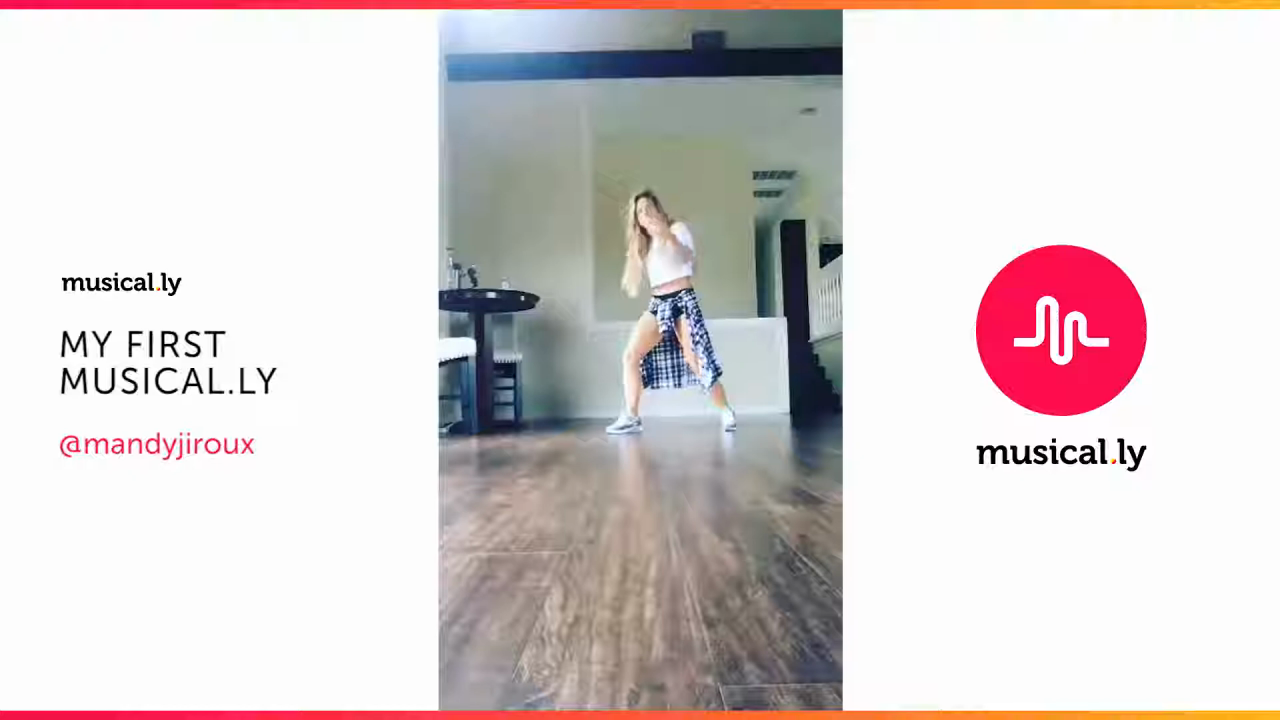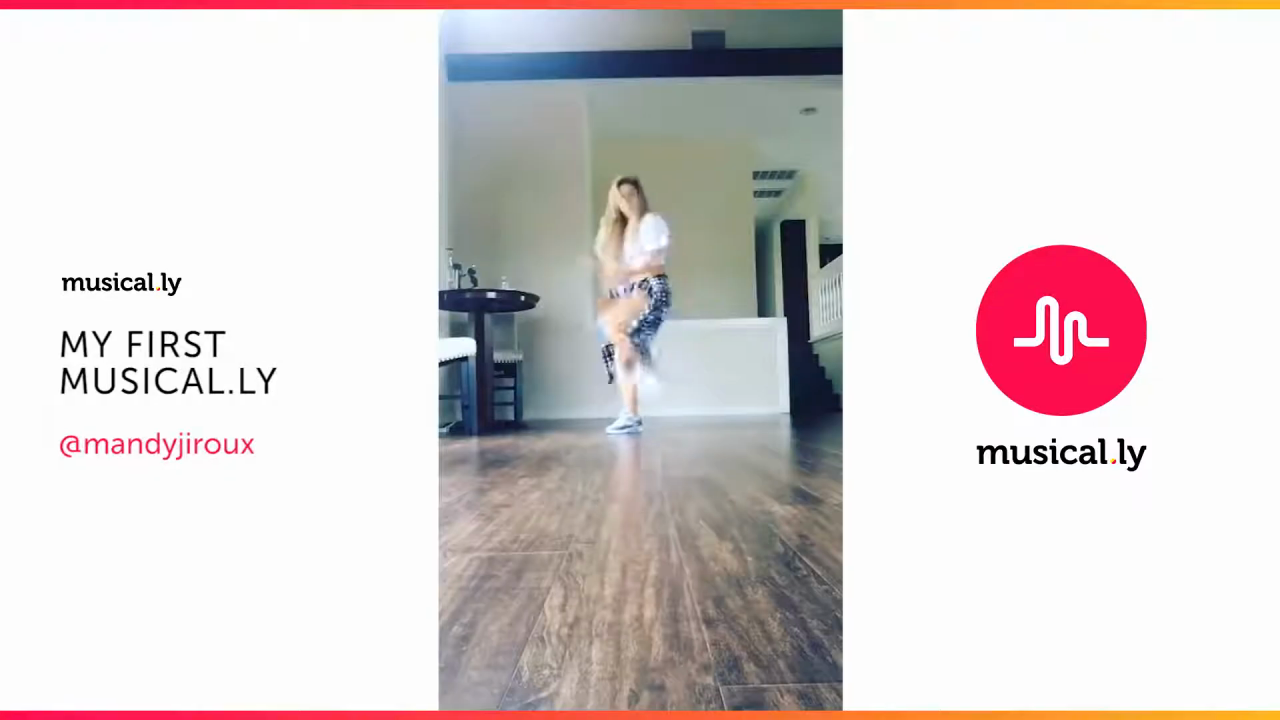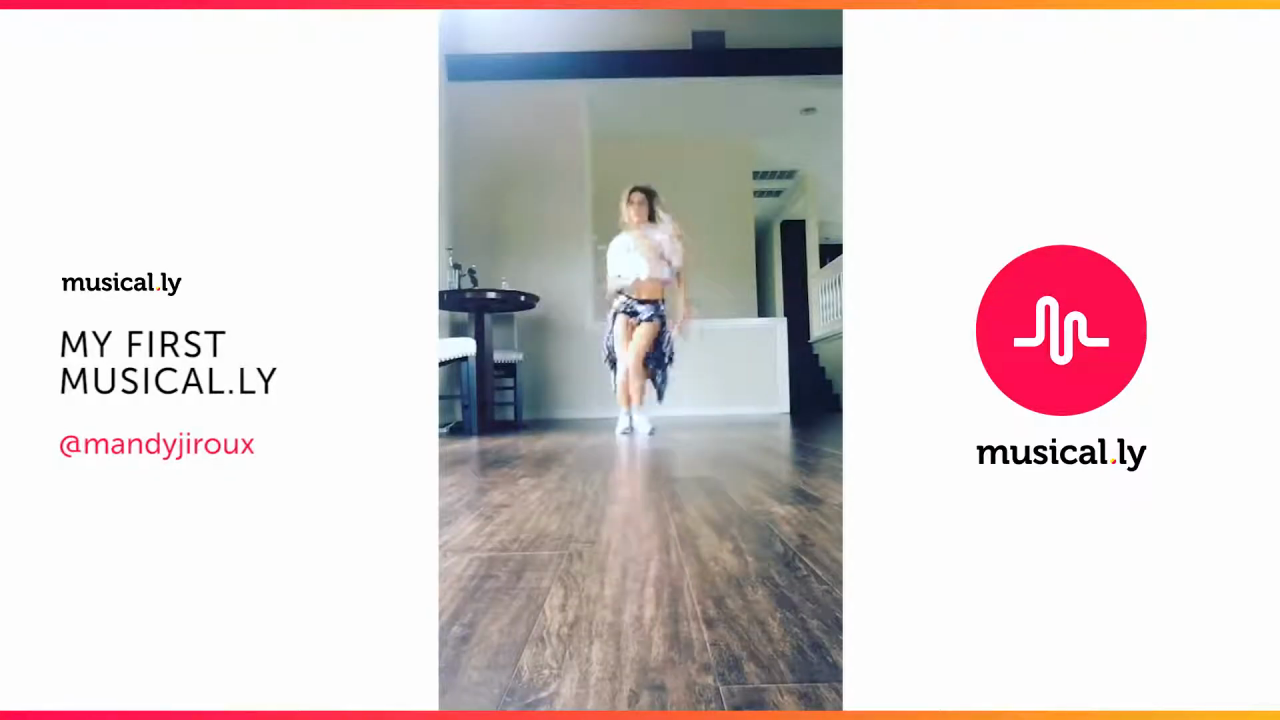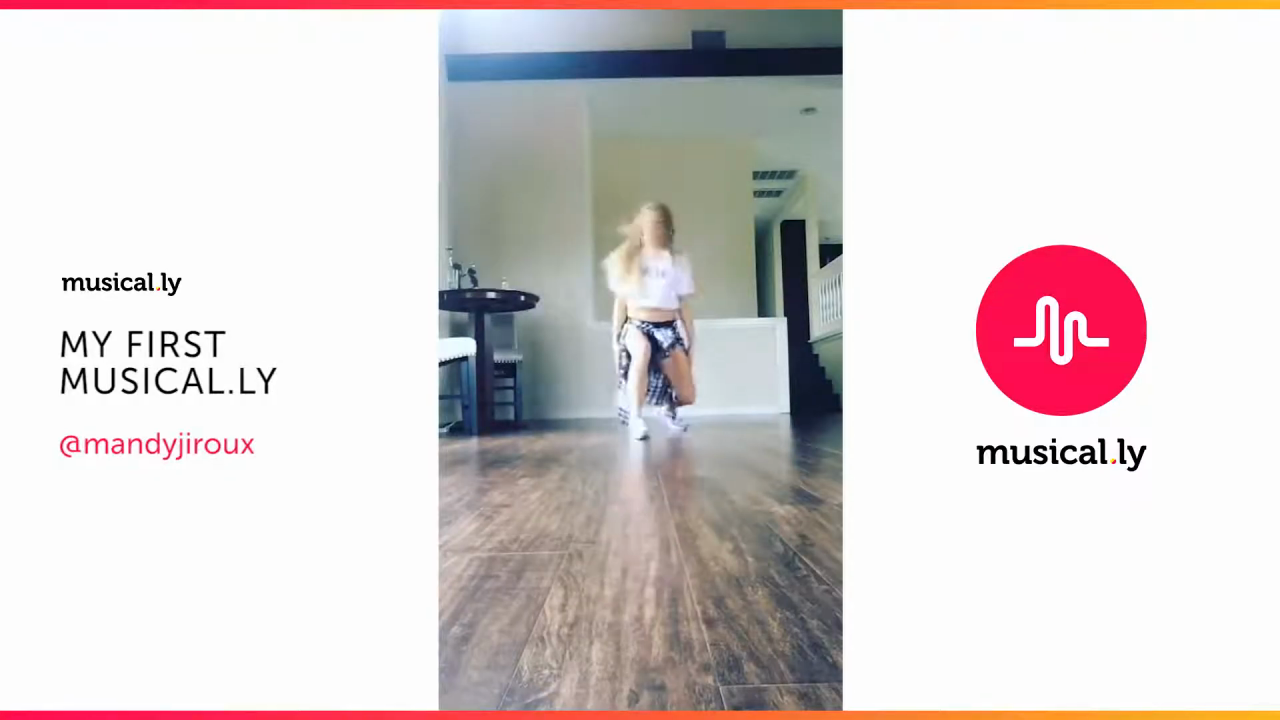
dt=1s
person 1, frame 1
left shoulder: (678, 229)
right shoulder: (643, 244)
left elbow: (686, 257)
right elbow: (635, 281)
left wrist: (667, 235)
left hip: (683, 301)
right hip: (657, 304)
left knee: (696, 360)
right knee: (631, 356)
left ankle: (726, 413)
right ankle: (631, 418)
person 1, frame 2
left shoulder: (652, 222)
right shoulder: (621, 229)
left elbow: (653, 258)
right elbow: (612, 263)
left wrist: (622, 270)
left hip: (652, 288)
right hip: (634, 291)
left knee: (608, 318)
right knee: (621, 353)
left ankle: (639, 366)
right ankle: (630, 416)
person 1, frame 3
left shoulder: (666, 234)
right shoulder: (620, 243)
left elbow: (679, 273)
right elbow: (613, 283)
left wrist: (683, 307)
right wrist: (617, 286)
left hip: (654, 307)
right hip: (626, 304)
left knee: (634, 357)
right knee: (624, 360)
left ankle: (639, 413)
right ankle: (625, 415)
person 1, frame 4
left shoulder: (676, 260)
right shoulder: (623, 259)
left elbow: (684, 305)
right elbow: (620, 301)
left wrist: (690, 343)
right wrist: (615, 337)
left hip: (668, 330)
right hip: (637, 326)
left knee: (687, 396)
right knee: (642, 352)
left ankle: (669, 408)
right ankle: (635, 418)
